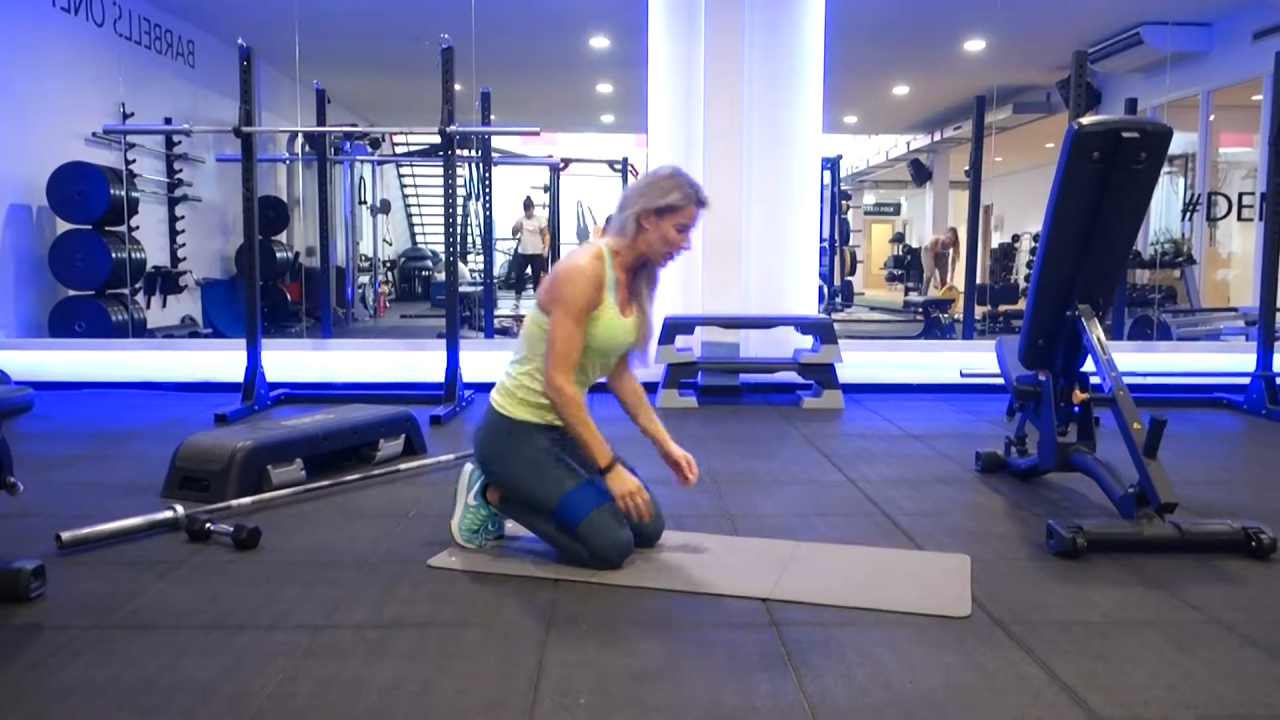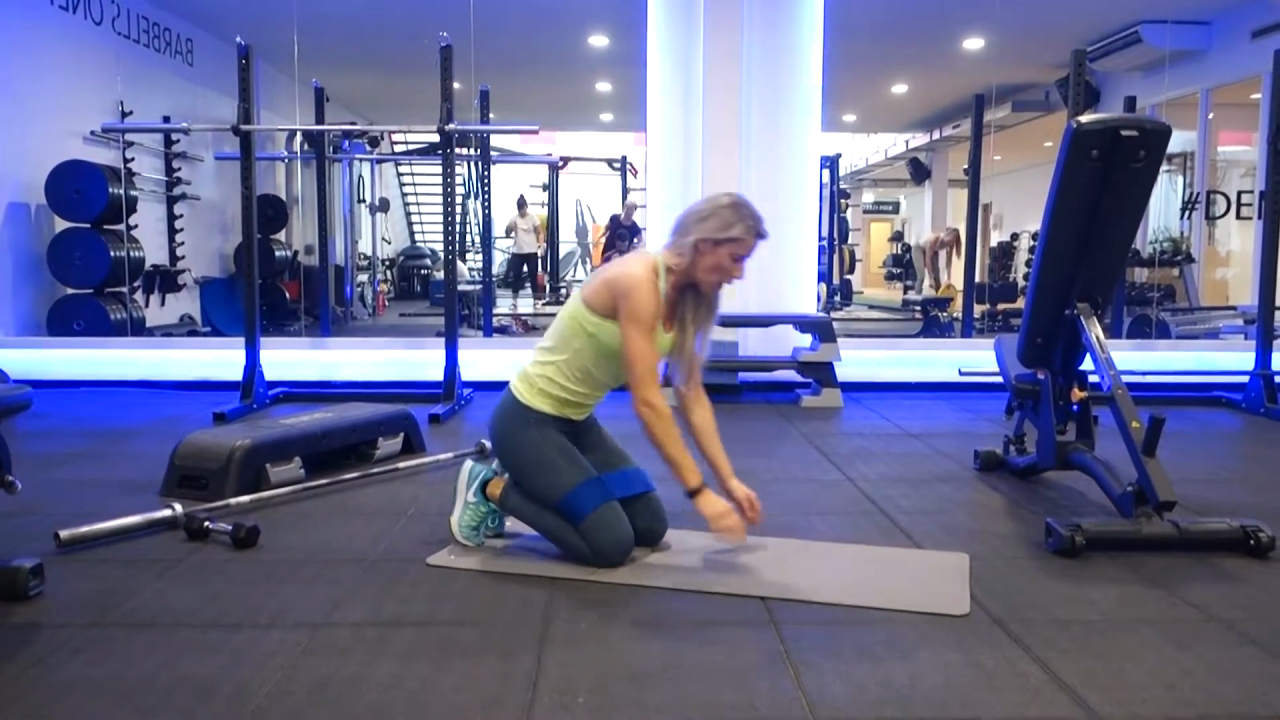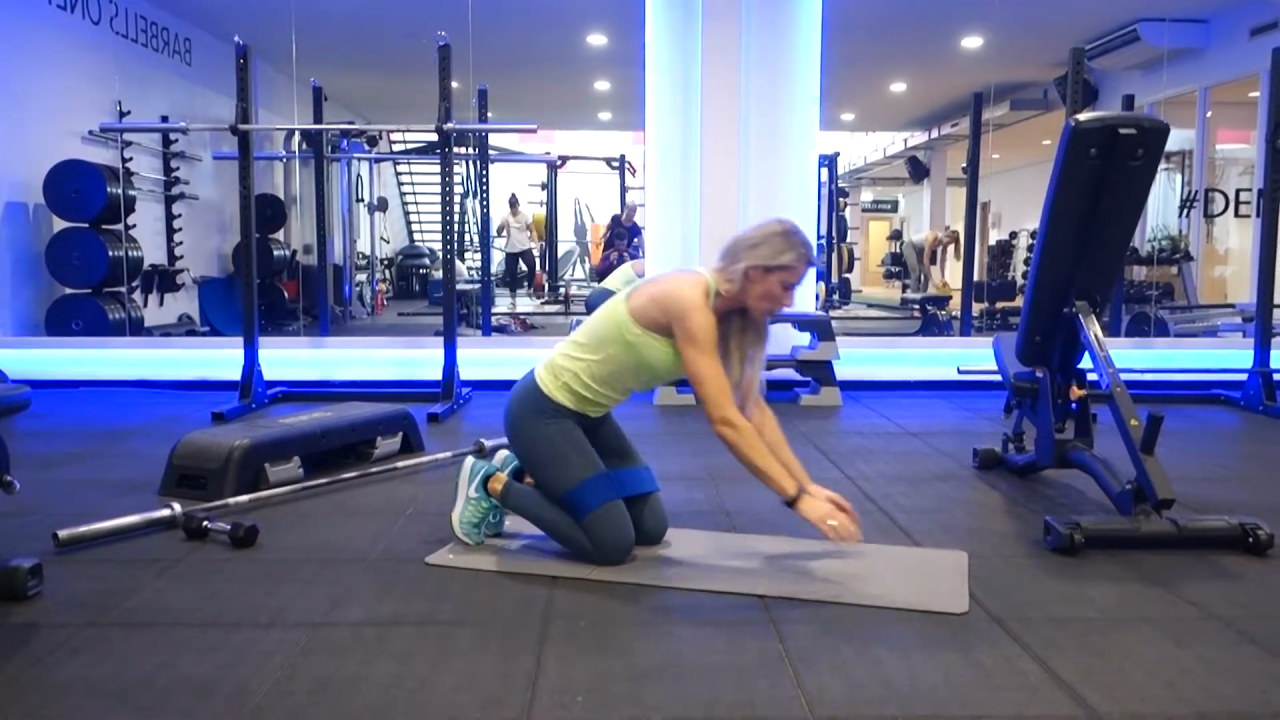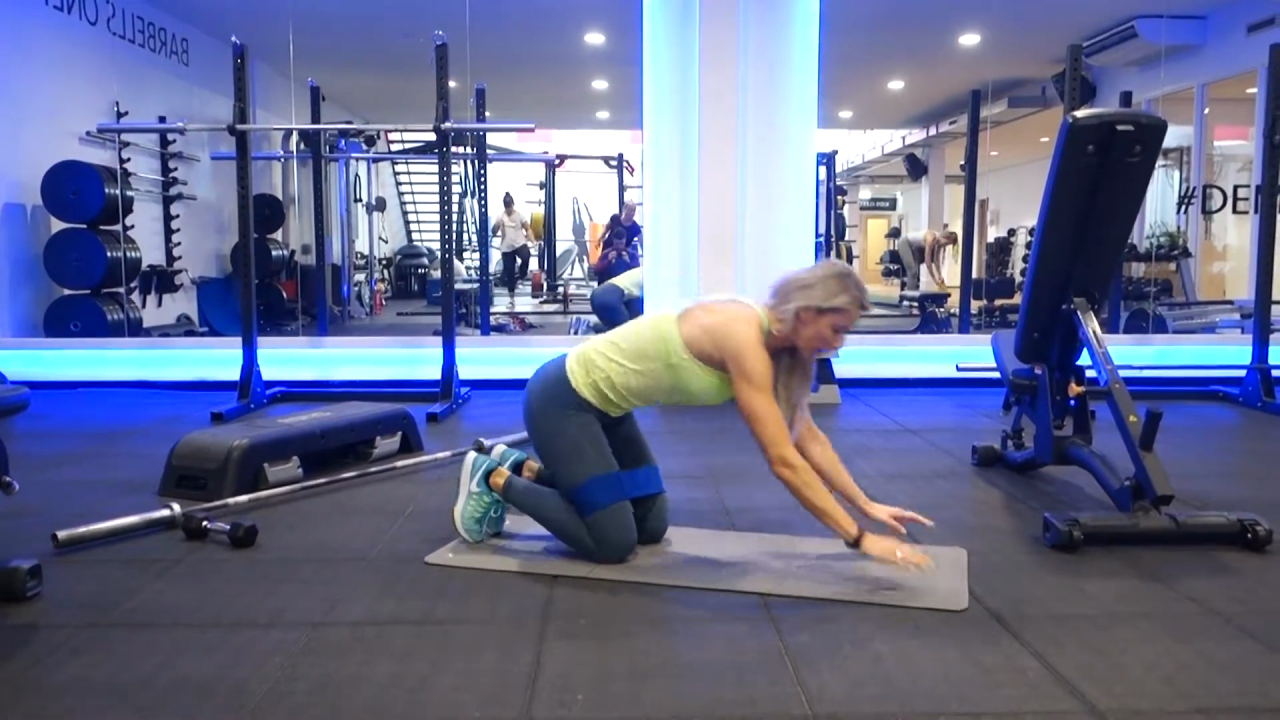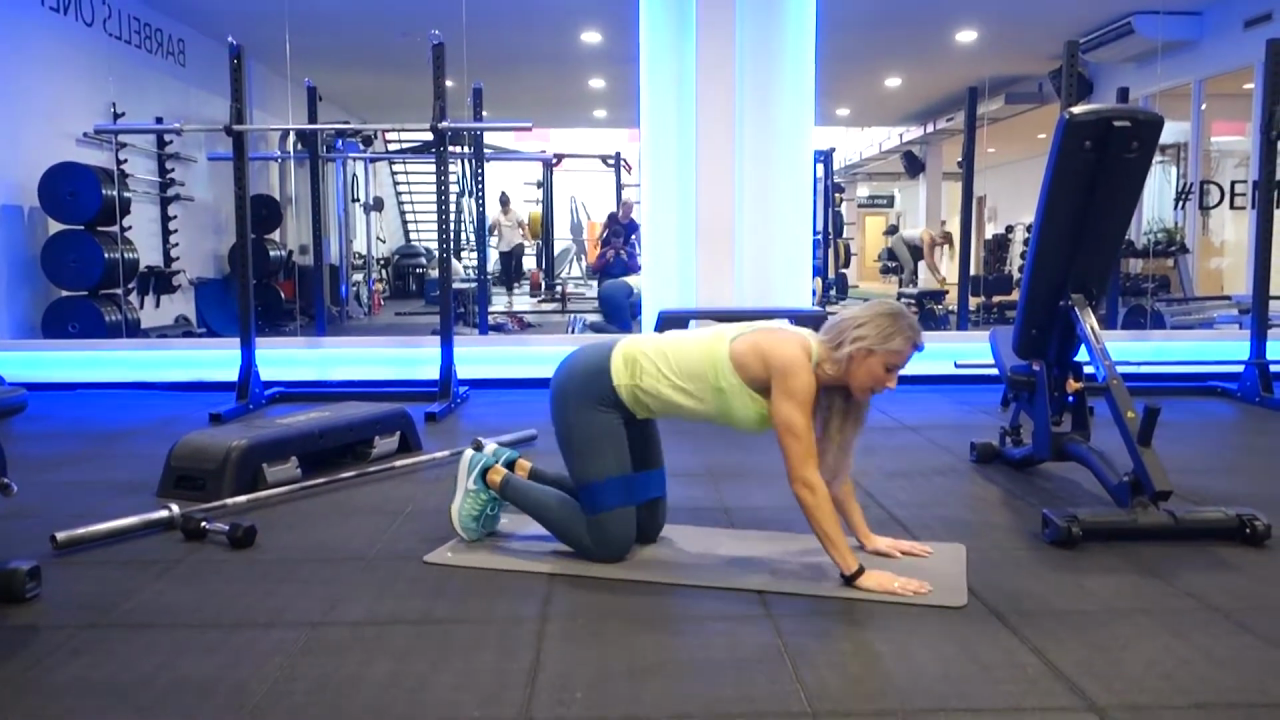
dt=0.2s
person 1, frame 1
left shoulder: (637, 278)
right shoulder: (583, 270)
left elbow: (621, 374)
right elbow: (558, 382)
left wrist: (665, 443)
right wrist: (609, 469)
left hip: (557, 426)
right hip: (514, 430)
left knee: (646, 527)
right knee: (608, 545)
left ankle: (517, 487)
right ankle: (491, 496)
person 1, frame 2
left shoulder: (683, 295)
right shoulder: (637, 281)
left elbow: (691, 393)
right elbow: (648, 402)
left wrist: (729, 479)
right wrist: (699, 491)
left hip: (572, 419)
right hip: (526, 418)
left knee: (649, 528)
right knee: (610, 545)
left ankle: (521, 477)
right ankle: (492, 491)
person 1, frame 3
left shoulder: (722, 309)
right shoulder: (689, 303)
left elbow: (753, 407)
right elbow: (726, 422)
left wrist: (808, 485)
right wrist: (798, 499)
left hip: (582, 409)
right hip: (542, 409)
left knee: (650, 528)
right knee: (609, 545)
left ankle: (526, 474)
right ankle: (494, 485)
person 1, frame 4
left shoulder: (773, 337)
right shoulder: (743, 338)
left elbow: (805, 433)
right elbow: (783, 459)
left wrist: (867, 505)
right wrist: (858, 538)
left hip: (601, 399)
right hip: (564, 399)
left knee: (650, 527)
right knee: (612, 545)
left ankle: (523, 468)
right ankle: (495, 481)
person 1, frame 5
left shoulder: (816, 364)
right shoulder: (793, 362)
left elbow: (829, 463)
right elbow: (806, 482)
left wrist: (866, 536)
right wrist: (855, 572)
left hip: (626, 387)
right hip: (590, 386)
left knee: (647, 526)
right knee: (609, 542)
left ankle: (514, 465)
right ankle: (491, 477)
